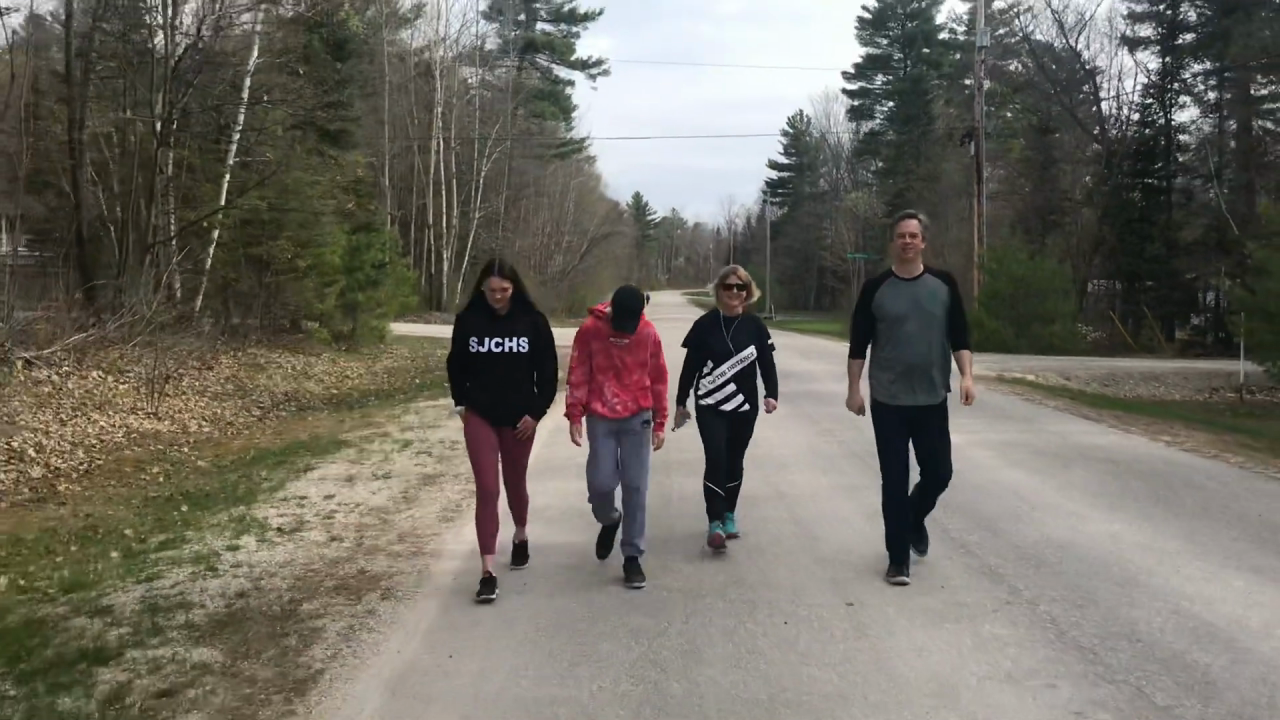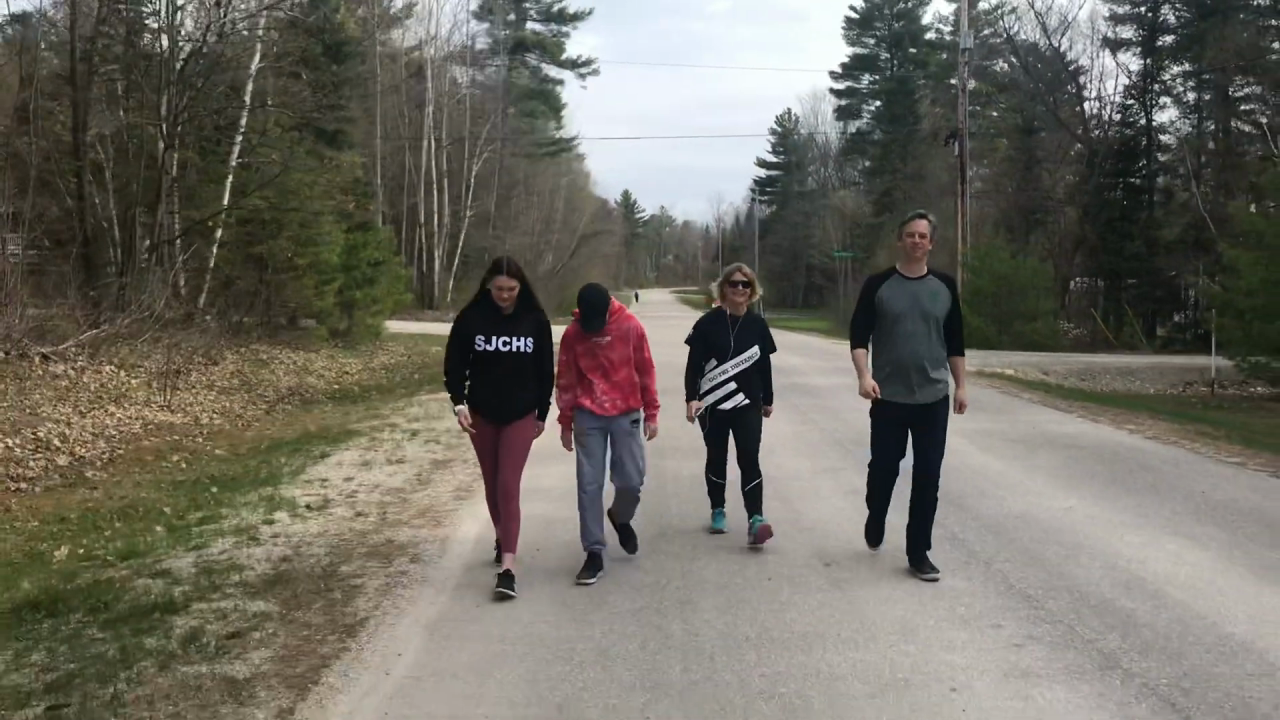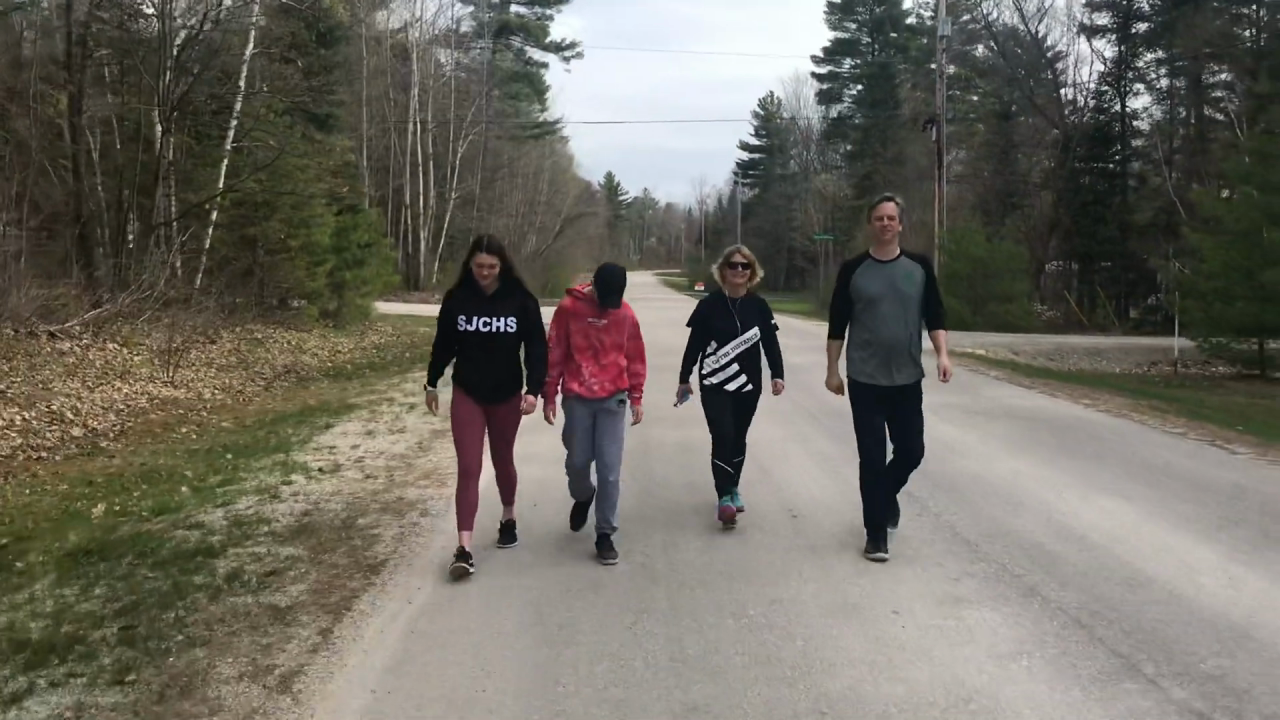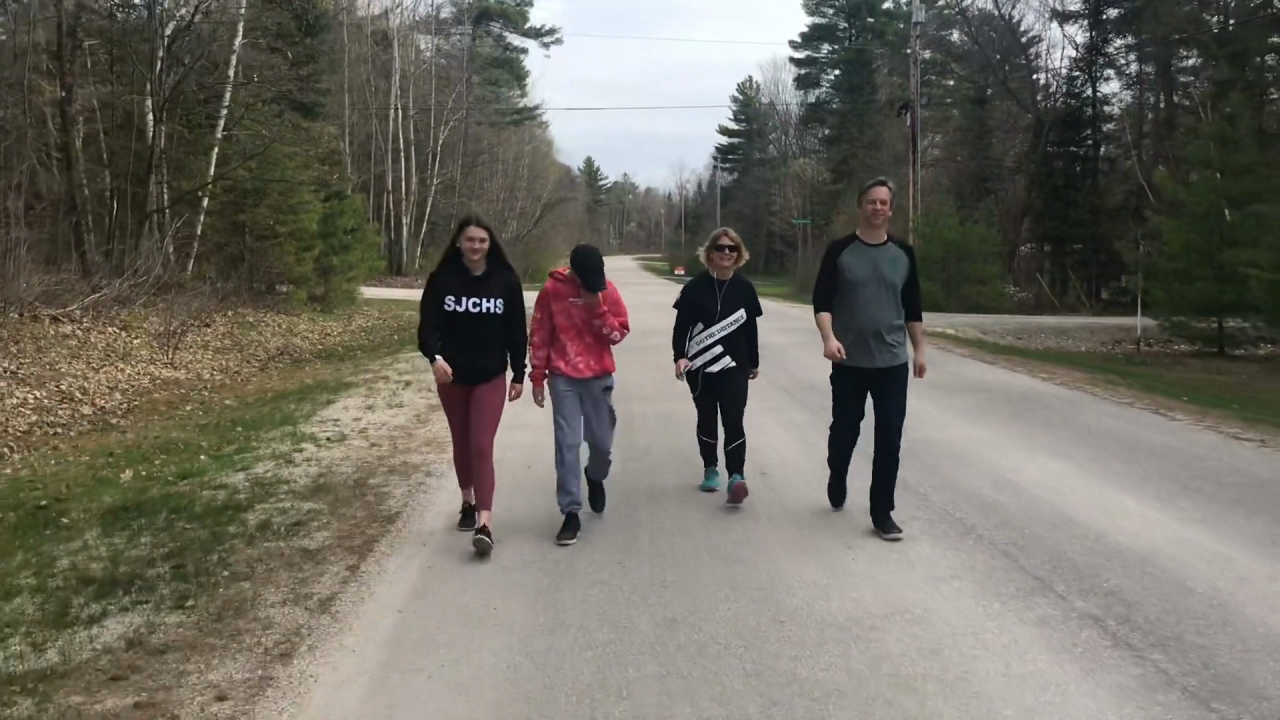
dt=0.5s
person 1, frame 1
left shoulder: (944, 284)
right shoulder: (875, 288)
left elbow: (959, 335)
right elbow: (858, 344)
left wrist: (966, 376)
right wrist: (854, 389)
left hip: (933, 399)
right hip: (888, 400)
left knee: (939, 472)
right knee: (894, 478)
left ankle: (915, 519)
right ankle: (898, 557)
person 1, frame 2
left shoulder: (945, 286)
right shoulder: (878, 285)
left elbow: (955, 341)
right elbow: (859, 336)
left wrist: (961, 387)
right wrist: (865, 376)
left hip: (934, 398)
right hip: (889, 397)
left knee: (927, 478)
right knee: (883, 467)
left ankle: (919, 553)
right ankle: (875, 519)
person 1, frame 3
left shoulder: (919, 266)
right shoulder: (852, 270)
left elbow: (935, 315)
right elbow: (837, 325)
left wrist: (943, 354)
right wrist: (832, 370)
left hip: (908, 378)
right hip: (864, 379)
left knee: (912, 451)
right knee: (872, 455)
left ankle: (888, 495)
right ankle: (876, 532)
person 1, frame 4
left shoulder: (904, 253)
right shoulder: (840, 251)
left elbow: (912, 307)
right elbow: (822, 301)
left wrist: (919, 350)
right wrist: (829, 339)
left hip: (893, 362)
right hip: (849, 361)
left knee: (889, 439)
right knee: (844, 429)
right ankle: (837, 480)
person 2, frame 1
left shoulder: (533, 322)
right shoulder: (468, 320)
left elbow: (548, 371)
right elbow: (456, 365)
left wrist: (536, 413)
right wrist: (459, 404)
left hip: (520, 418)
right hip: (479, 417)
left knee: (515, 484)
right knee: (487, 491)
left ankle: (520, 536)
right ankle: (488, 572)
person 2, frame 2
left shoulder: (535, 321)
right shoulder: (470, 318)
left elbow: (545, 370)
right elbow: (455, 365)
left wrist: (541, 413)
right wrist: (459, 403)
left hip: (521, 416)
right hip: (482, 414)
left knee: (508, 487)
right knee: (491, 485)
left ankle: (507, 568)
right ankle: (501, 535)
person 2, frame 3
left shoulder: (521, 301)
right shoulder: (456, 298)
left elbow: (536, 348)
right elbow: (444, 344)
left wrist: (533, 389)
right wrist: (432, 384)
left hip: (506, 395)
right hip: (466, 394)
left knee: (503, 461)
right knee: (468, 467)
left ankle: (508, 517)
right ankle: (464, 549)
person 2, frame 4
left shoulder: (506, 281)
right shoulder: (441, 280)
left elbow: (516, 332)
right elbow: (428, 326)
left wrist: (518, 375)
right wrist: (435, 358)
left hip: (491, 378)
right hip: (452, 376)
left knee: (481, 447)
right knee: (461, 444)
right ankle: (467, 500)
person 3, frame 1
left shoulder: (649, 334)
right shoulder: (589, 331)
left elbow: (658, 380)
right elbow: (578, 376)
left wrist: (659, 423)
right wrist: (575, 416)
left hip: (637, 418)
right hip: (600, 418)
left knee: (635, 487)
right knee: (600, 483)
left ankle: (632, 556)
right ankle: (609, 520)
person 3, frame 2
left shoulder: (630, 326)
right shoulder: (572, 334)
left elbow: (646, 372)
right elbow: (566, 380)
left wrist: (651, 414)
right wrist: (566, 421)
left hip: (627, 415)
right hip: (588, 416)
left knee: (631, 480)
right knee: (589, 484)
left ankle: (621, 516)
right ankle: (594, 553)
person 3, frame 3
left shoulder: (626, 314)
right shoulder: (568, 309)
left elbow: (636, 358)
right elbow: (554, 355)
left wrist: (636, 397)
right wrist: (549, 395)
left hip: (613, 398)
right hip: (576, 398)
left knee: (609, 466)
right knee: (578, 460)
left ankle: (605, 533)
right ankle: (583, 496)
person 3, frame 4
left shoulder: (607, 291)
right shoulder: (551, 291)
left elbow: (619, 334)
right elbow: (539, 337)
left wrist: (598, 309)
right wrist: (537, 378)
left hip: (600, 378)
right hip: (563, 380)
left knee: (601, 441)
right knee: (568, 445)
left ankle: (595, 477)
person 4, frame 1
left shoulder: (755, 325)
right shoulder: (704, 325)
left elbow: (767, 364)
right elbow: (690, 366)
left wrist: (771, 394)
right wrist: (681, 402)
left hip: (744, 406)
right hip: (710, 405)
left knee: (734, 461)
right knee: (715, 459)
left ankle: (728, 513)
right ankle: (715, 525)
person 4, frame 2
left shoulder: (758, 325)
right shoulder: (707, 324)
left elbow: (765, 364)
right elbow: (693, 364)
left wrist: (768, 399)
right wrist: (691, 398)
left hip: (748, 404)
right hip: (713, 403)
left knee: (749, 458)
right knee: (717, 458)
left ankle: (756, 519)
right ankle: (717, 510)
person 4, frame 3
left shoulder: (758, 305)
right shoulder: (709, 305)
left elbow: (770, 344)
right elbow: (694, 344)
left wrist: (777, 375)
right wrist: (684, 379)
left hip: (748, 384)
right hip: (714, 385)
left knee: (738, 438)
right knee: (722, 437)
left ankle: (732, 488)
right ankle: (725, 500)
person 4, frame 4
left shoulder: (744, 288)
right shoulder: (694, 288)
left elbow: (751, 328)
right elbow: (681, 327)
left wrist: (754, 363)
right wrist: (679, 356)
left hip: (735, 367)
right hip: (701, 367)
left knee: (733, 419)
right knee: (707, 419)
